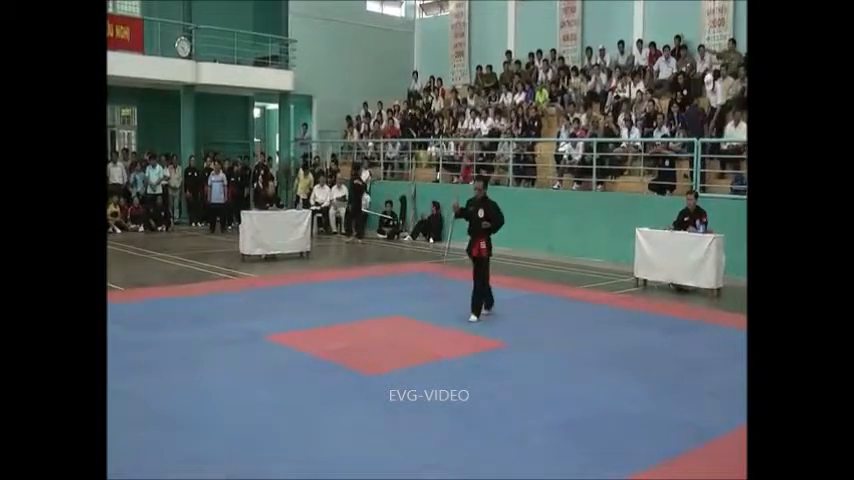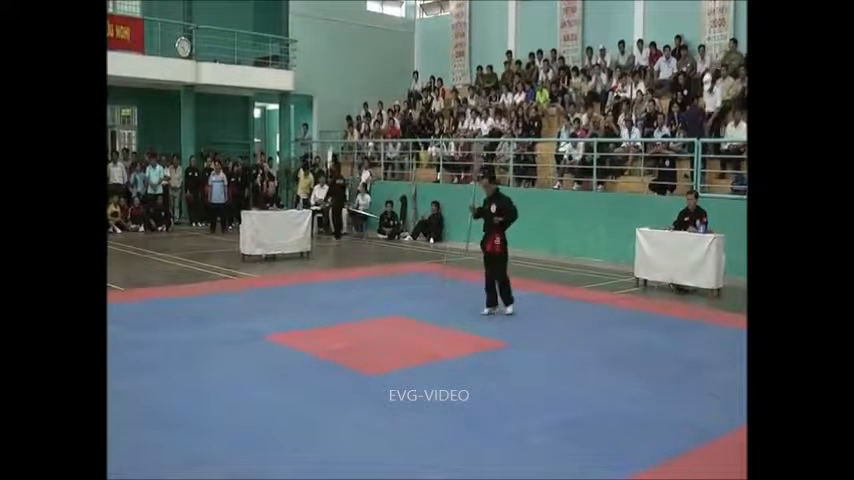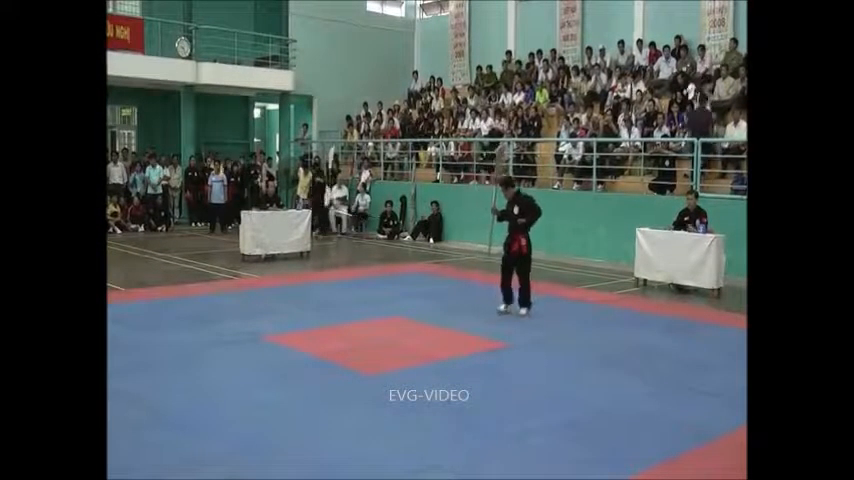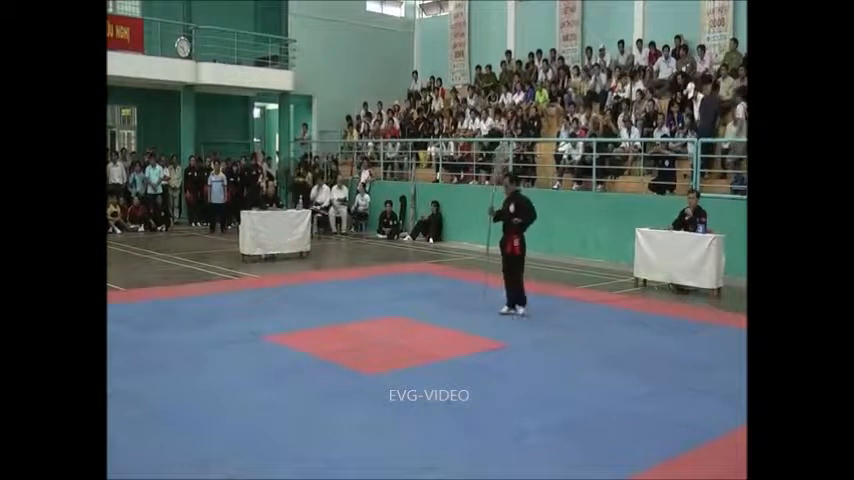
dt=0.5s
person 1, frame 1
left shoulder: (491, 205)
right shoulder: (471, 202)
left elbow: (500, 220)
left wrist: (490, 226)
right wrist: (458, 211)
left hip: (483, 244)
right hip: (473, 242)
left knee: (479, 278)
right knee: (481, 277)
left ankle: (475, 313)
right ankle: (488, 304)
person 1, frame 2
left shoulder: (503, 200)
right shoulder: (487, 200)
left elbow: (513, 214)
left wrist: (502, 220)
right wrist: (476, 211)
left hip: (498, 239)
right hip: (487, 239)
left knee: (500, 273)
right knee: (489, 274)
left ankle: (509, 303)
right ankle: (491, 305)
person 1, frame 3
left shoulder: (526, 200)
right shoulder: (510, 202)
left elbow: (537, 212)
left wrist: (526, 221)
right wrist: (498, 213)
left hip: (522, 240)
right hip: (511, 239)
left knee: (523, 274)
right knee: (505, 271)
left ankle: (524, 305)
right ankle: (507, 302)
person 1, frame 4
left shoulder: (522, 200)
right shoulder: (507, 200)
left elbow: (532, 215)
left wrist: (521, 222)
right wrist: (495, 214)
left hip: (516, 240)
right hip: (506, 239)
left knee: (516, 274)
right knee: (507, 273)
left ankle: (521, 304)
right ankle: (510, 305)
